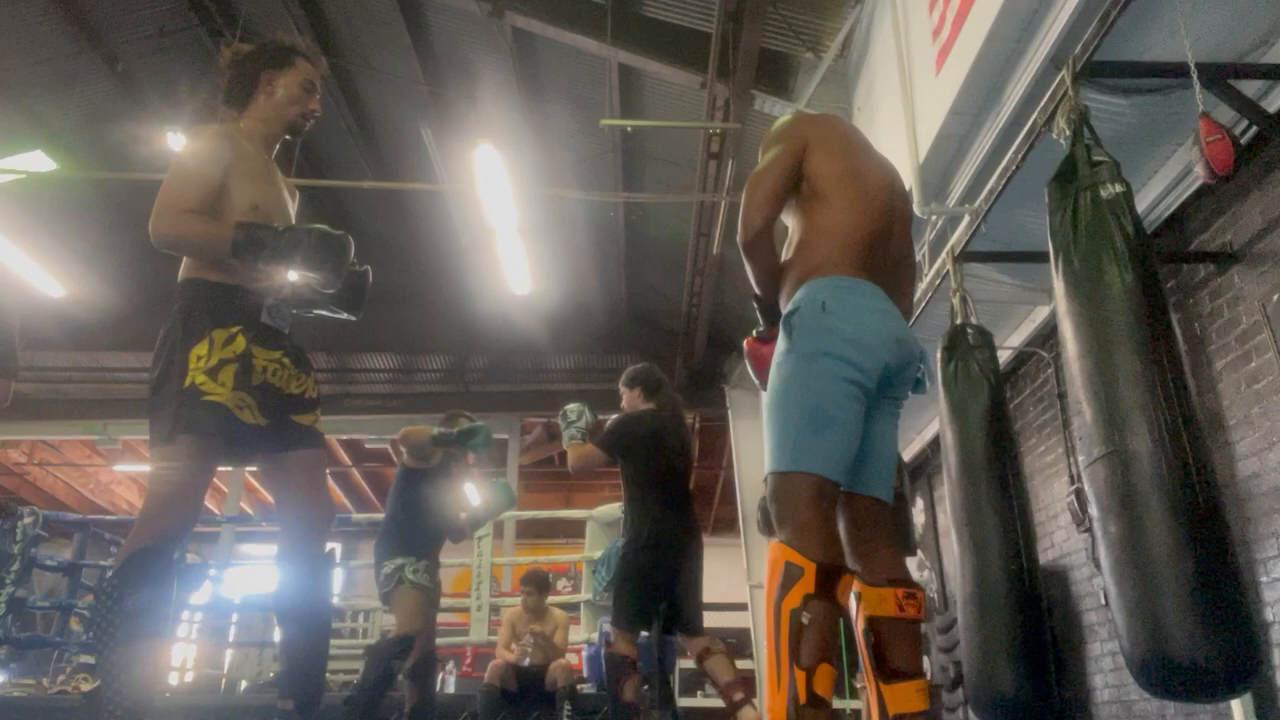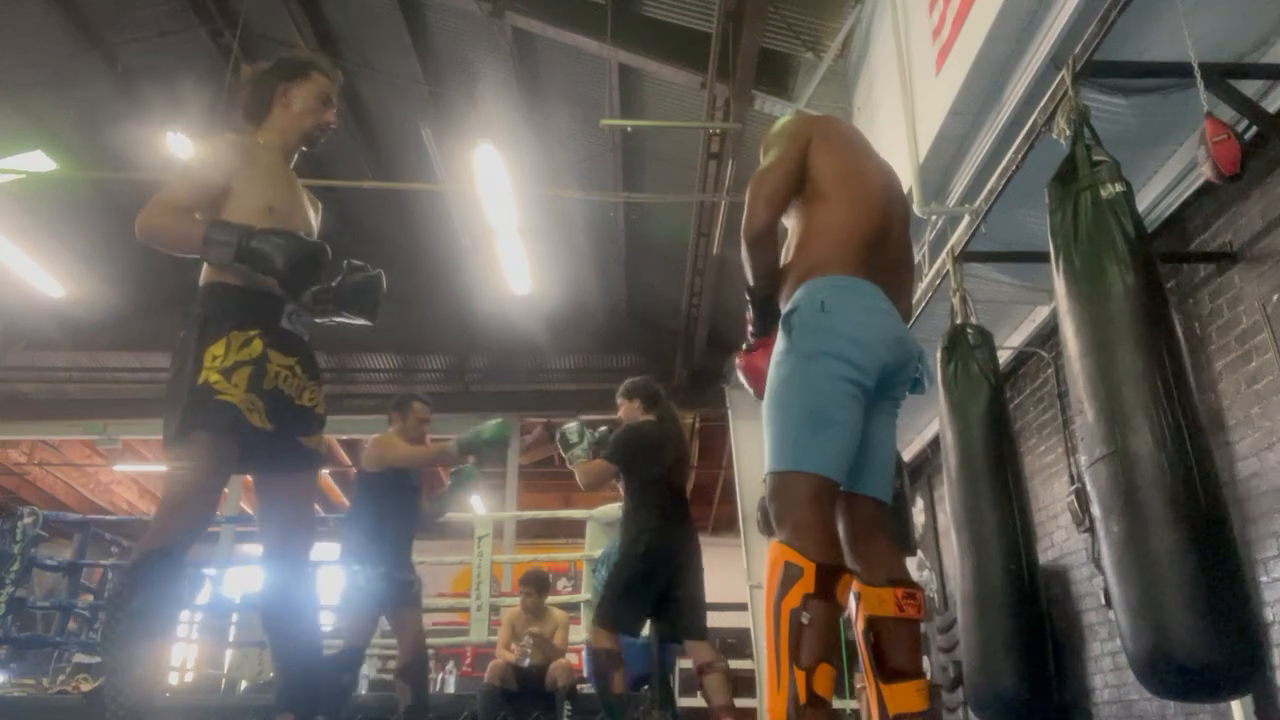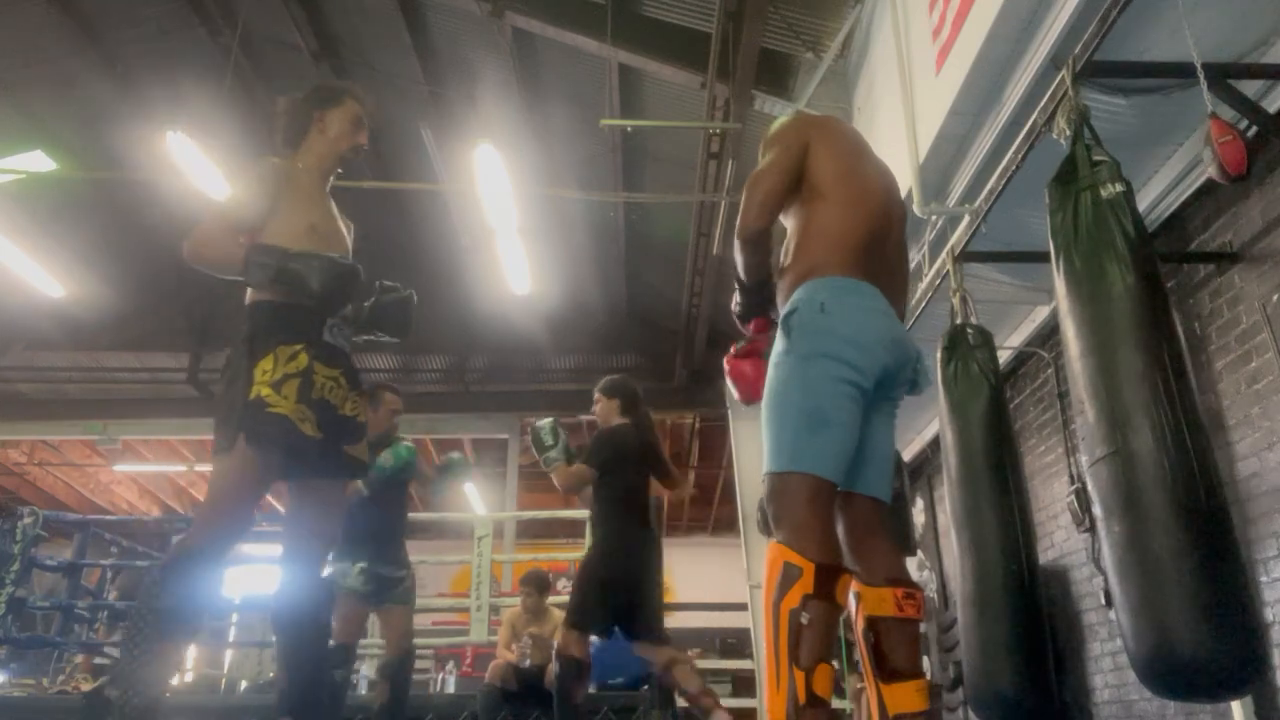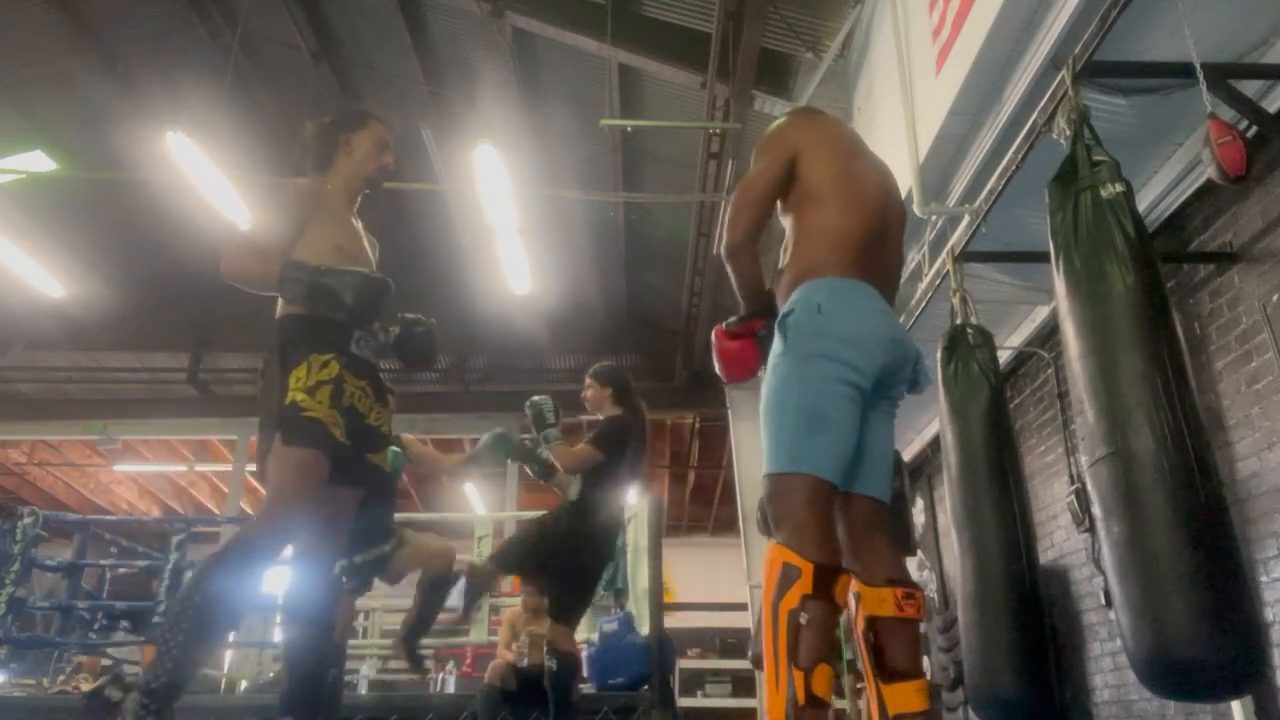
dt=0.3s
person 1, frame 1
left shoulder: (281, 185)
right shoulder: (216, 144)
right elbow: (168, 226)
left wrist: (321, 292)
right wrist: (285, 243)
left hip: (270, 350)
right hip: (212, 338)
left knee: (310, 515)
right knee: (170, 517)
person 1, frame 2
left shoulder: (304, 199)
right shoulder: (232, 153)
right elbow: (152, 221)
left wrist: (338, 298)
right wrist: (250, 244)
left hip: (288, 359)
right hip: (231, 343)
left knee: (292, 544)
right knee: (184, 516)
person 1, frame 3
left shoulder: (339, 221)
right shoulder: (276, 177)
right elbow: (200, 245)
left wrist: (372, 316)
right wrist: (289, 267)
left hip: (331, 373)
right hip: (278, 359)
left knee: (312, 547)
right knee: (226, 517)
person 1, frame 4
left shoulder: (364, 238)
right shoulder: (307, 197)
right elbow: (235, 261)
left wrist: (396, 337)
right wrist: (321, 283)
left hip: (357, 381)
right hip: (310, 364)
left knee: (324, 552)
right knee: (283, 517)
person 2, frame 1
left shoulder: (803, 129)
right shoulder: (888, 177)
left elbow: (753, 225)
left wrist: (770, 307)
left hip: (832, 316)
right hip: (888, 332)
left knee: (799, 508)
right knee: (867, 530)
person 2, frame 2
left shoulder: (803, 129)
right shoulder: (885, 178)
left elbow: (757, 224)
left wrist: (763, 305)
left hip: (831, 315)
right hip: (885, 330)
left knee: (798, 507)
right knee: (867, 531)
person 2, frame 3
left shoulder: (803, 129)
right shoulder: (880, 180)
left elbow: (752, 222)
left wrist: (753, 295)
left hip: (830, 317)
right hip: (883, 333)
left knee: (796, 508)
right knee: (864, 528)
person 2, frame 4
left shoulder: (796, 130)
right shoulder: (881, 178)
left elbow: (737, 237)
left wrist: (757, 313)
right wrist: (777, 323)
left hip: (827, 317)
right hip: (880, 330)
left knee: (796, 507)
right knee: (864, 528)
person 3, frame 1
left shoulder: (631, 424)
right shoulder: (675, 426)
left elbow: (577, 463)
left wrist: (572, 428)
left hip: (649, 539)
right hip: (685, 537)
left knee: (623, 633)
right knee: (690, 631)
person 3, frame 2
left shoulder: (632, 434)
right shoulder: (672, 438)
left elbow: (589, 480)
left wrist: (574, 448)
right wrist: (605, 453)
left hip: (647, 546)
right hip: (682, 546)
left knee: (603, 632)
right knee: (696, 639)
person 3, frame 3
left shoulder: (609, 439)
right shoulder: (643, 439)
left elbow: (568, 484)
left wrist: (548, 450)
left hip: (616, 550)
right hip: (642, 549)
left knee: (574, 634)
right knee: (652, 643)
person 3, frame 4
left shoulder: (617, 427)
right shoulder: (621, 429)
left elbow: (571, 463)
right elbow: (578, 471)
left wrist: (547, 429)
right wrist: (538, 460)
left hip: (589, 532)
right hip: (577, 526)
left knee: (560, 628)
right knee: (494, 564)
person 4, frame 1
left shoulder: (449, 479)
right shoulder: (427, 455)
left elbow: (455, 532)
right elbow: (407, 436)
left wrist: (489, 508)
right wrist: (447, 436)
left hip: (423, 563)
right hip: (400, 556)
left knee: (424, 650)
right knee: (409, 632)
person 4, frame 2
left shoulder: (411, 466)
right shoulder: (382, 445)
left elbow: (427, 513)
right elbow: (426, 457)
left wrist: (456, 487)
right wrist: (473, 442)
left hip: (398, 564)
right hip: (367, 563)
left knee: (414, 650)
right knee: (354, 646)
person 4, frame 3
left shoulder: (399, 448)
right wrist: (377, 475)
left hip: (392, 559)
right hip: (357, 560)
left knee: (402, 648)
right knee: (345, 645)
person 4, frame 4
left shoulder: (398, 444)
left elbow: (445, 465)
left hip: (385, 540)
right hip: (347, 548)
left knee: (442, 555)
right knee: (333, 643)
left ankle: (411, 634)
